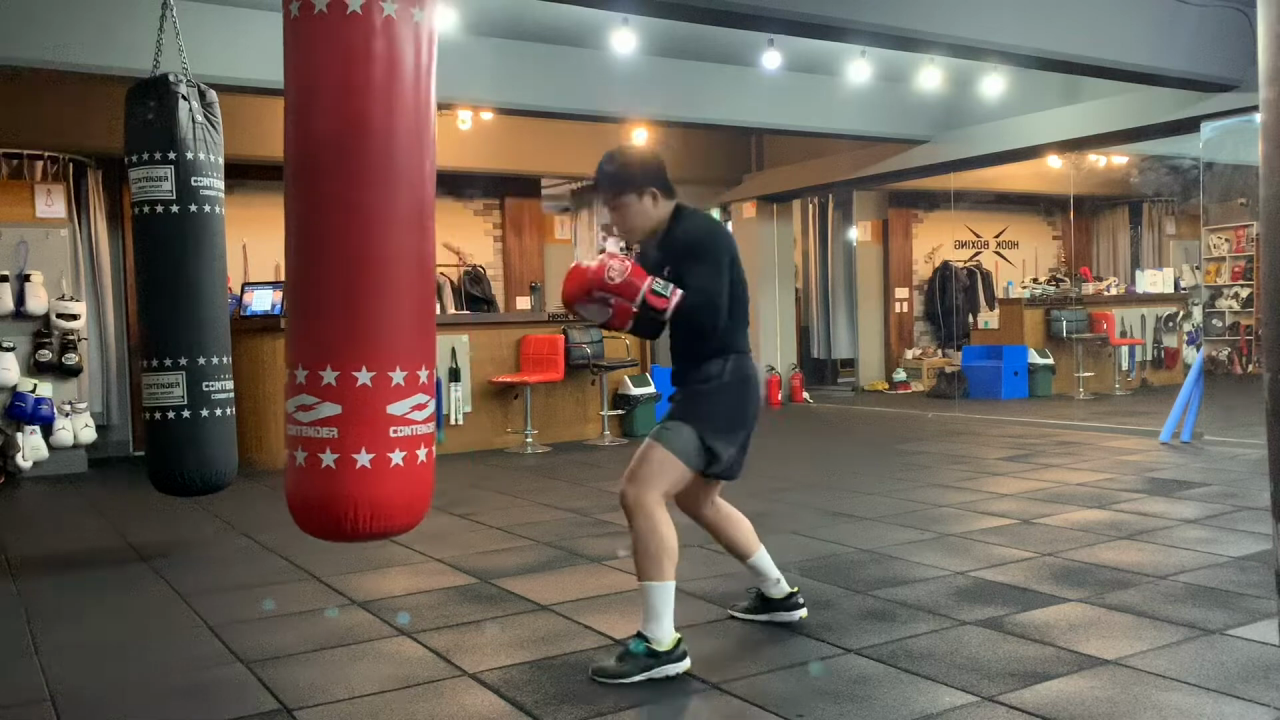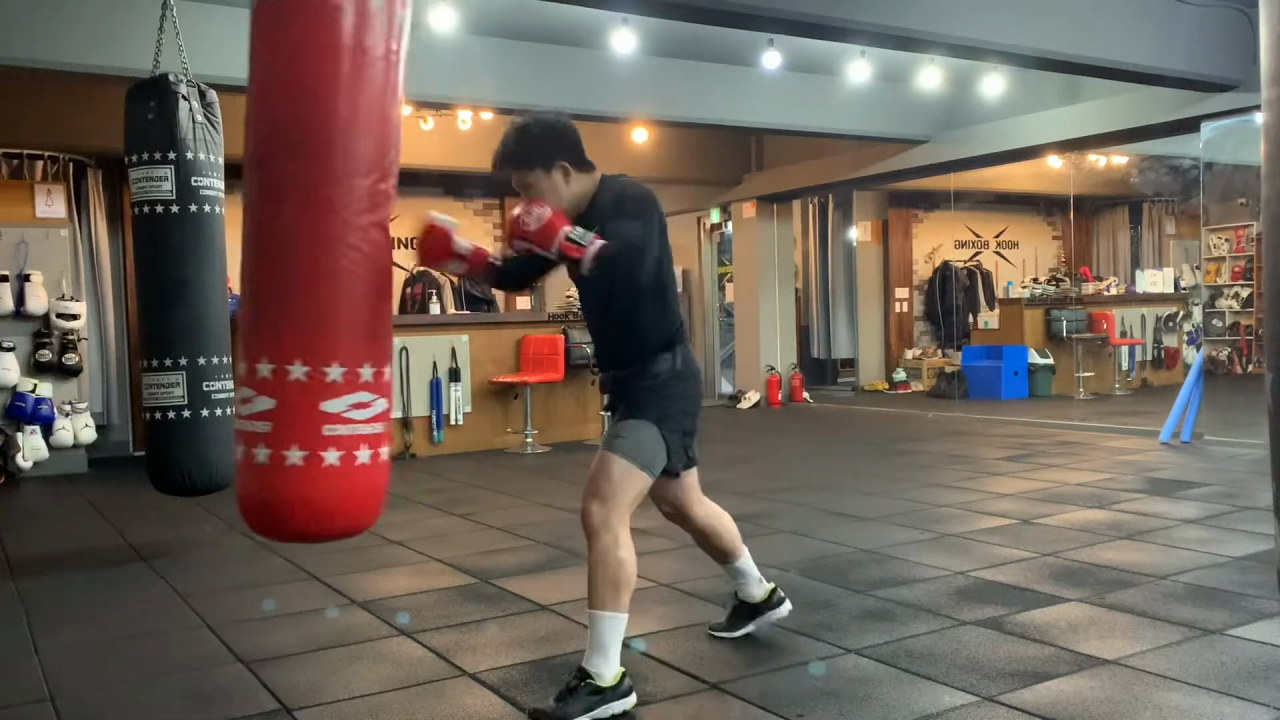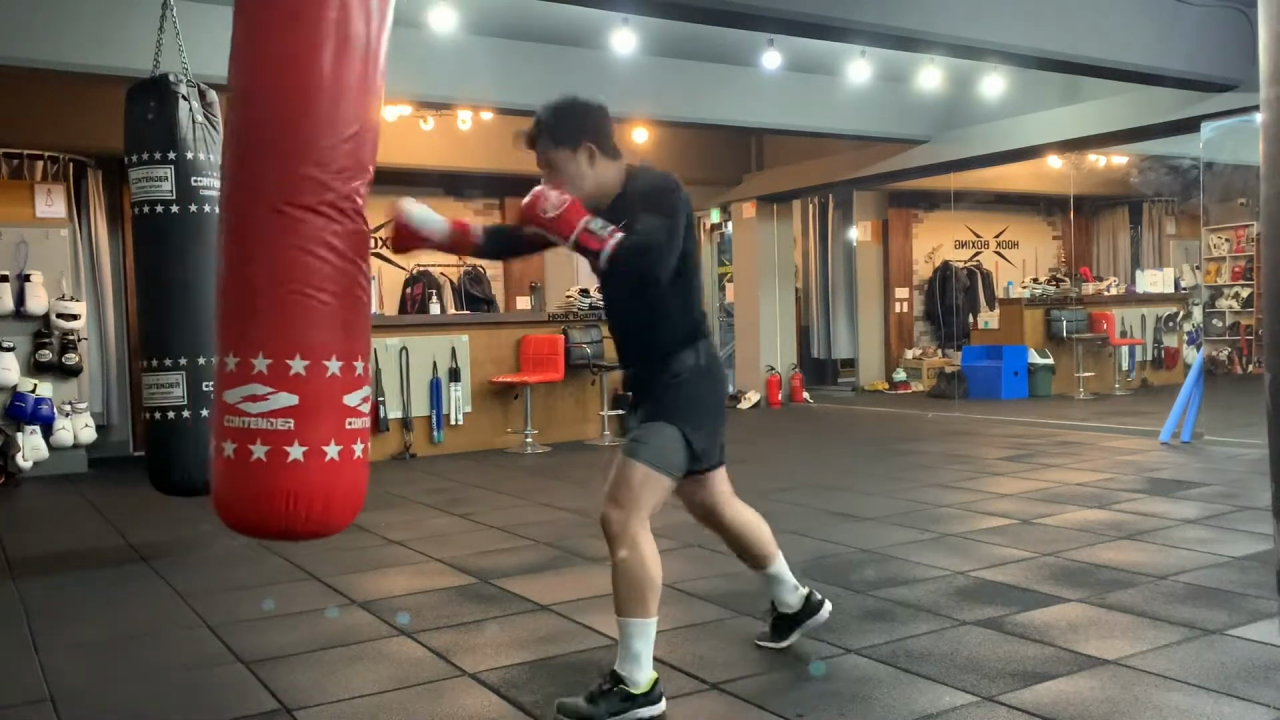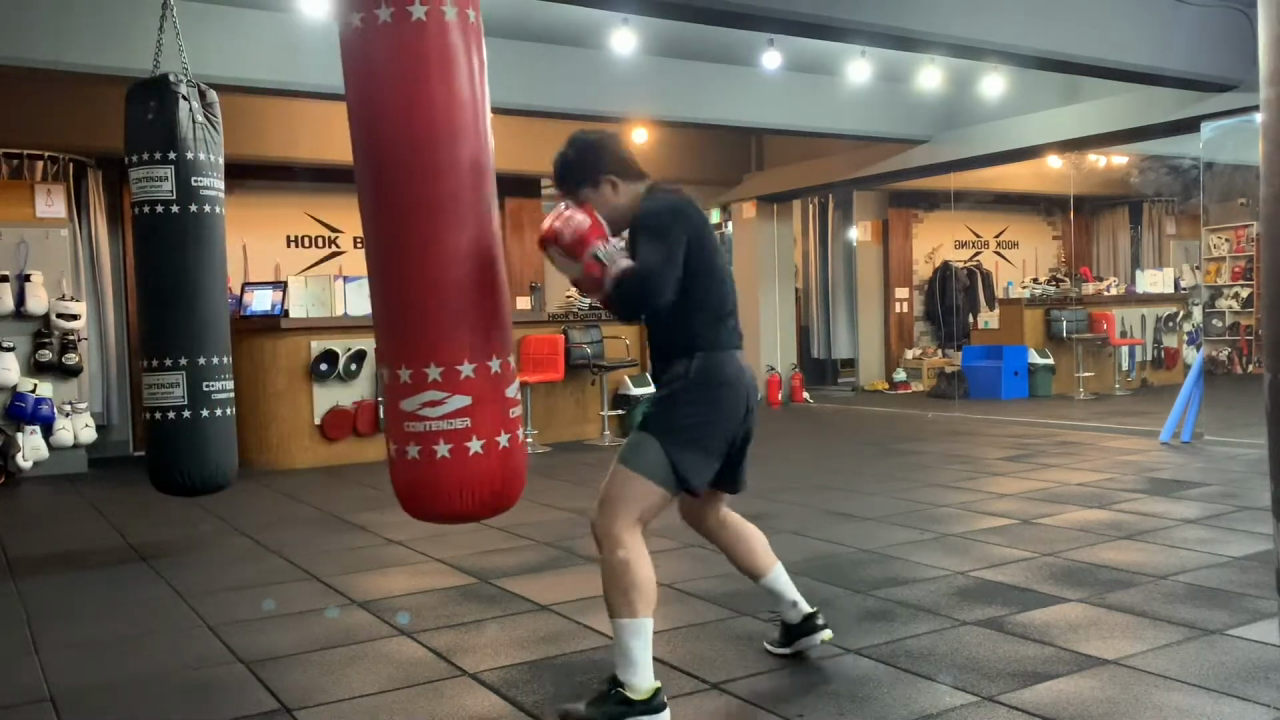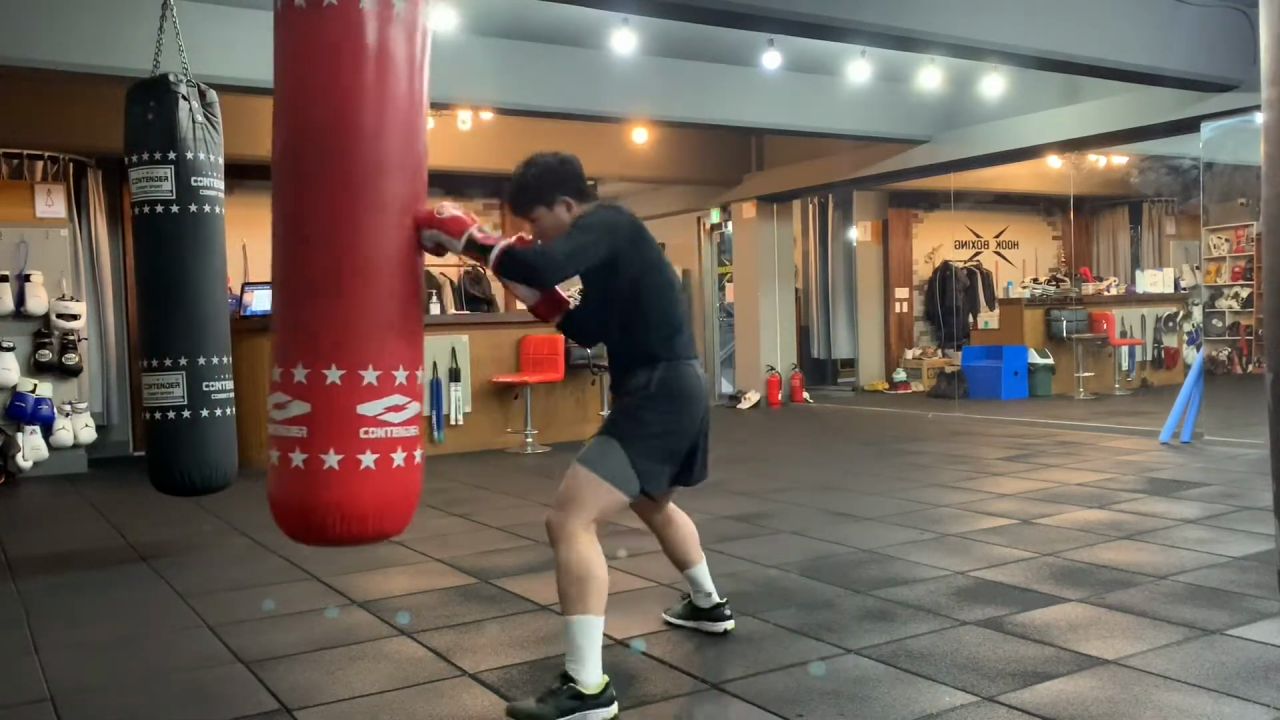
dt=1s
person 1, frame 1
left shoulder: (699, 233)
right shoulder: (655, 247)
left elbow: (707, 314)
right elbow: (647, 324)
left wrist: (639, 285)
right wrist: (603, 306)
left hip: (721, 384)
right hip: (701, 386)
left knee: (640, 493)
right knee: (699, 500)
left ankle: (660, 643)
right ankle: (779, 593)
person 1, frame 2
left shoulder: (629, 201)
right shoulder: (572, 213)
left elbow: (634, 275)
right elbow: (518, 275)
left wrist: (563, 238)
right wrist: (462, 252)
left hip: (663, 380)
right hip: (635, 382)
left knee: (602, 511)
right knee: (683, 502)
right ankle: (759, 595)
person 1, frame 3
left shoulder: (658, 192)
right shoulder: (595, 203)
left elbow: (650, 271)
right elbow: (512, 242)
left wrist: (578, 228)
right wrist: (442, 230)
left hip: (686, 376)
right hip: (659, 381)
left knee: (623, 518)
right knee: (715, 504)
right ankle: (797, 603)
person 1, frame 4
left shoulder: (663, 210)
right shoulder: (650, 219)
left elbow: (653, 293)
right elbow: (631, 305)
left wrist: (594, 253)
right wrist: (590, 263)
left hip: (701, 385)
right hip: (715, 385)
left knee: (614, 521)
right knee: (707, 514)
right ankle: (801, 617)
person 1, frame 5
left shoulder: (604, 225)
right shoulder: (607, 237)
left elbow: (543, 266)
right elbow: (590, 328)
left wrist: (469, 238)
right wrist: (544, 304)
left hip: (659, 394)
right hip: (679, 390)
left knee: (570, 521)
right knee: (653, 503)
right ankle: (708, 605)
